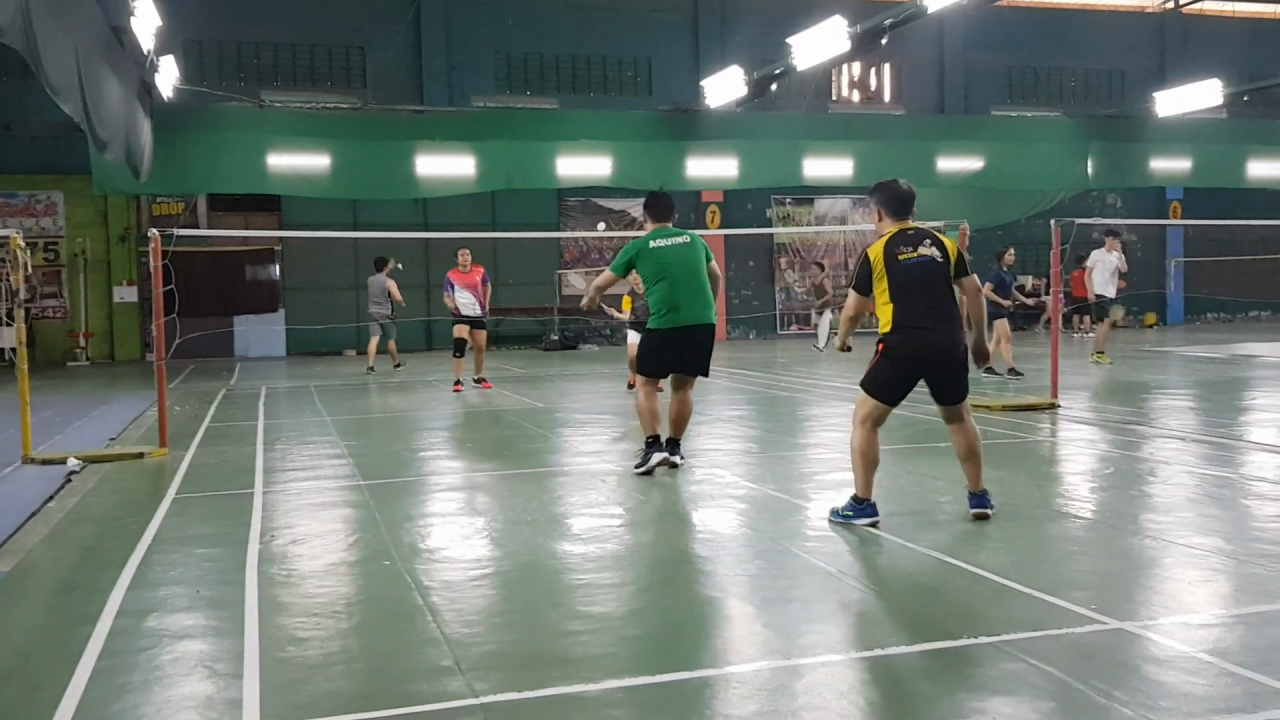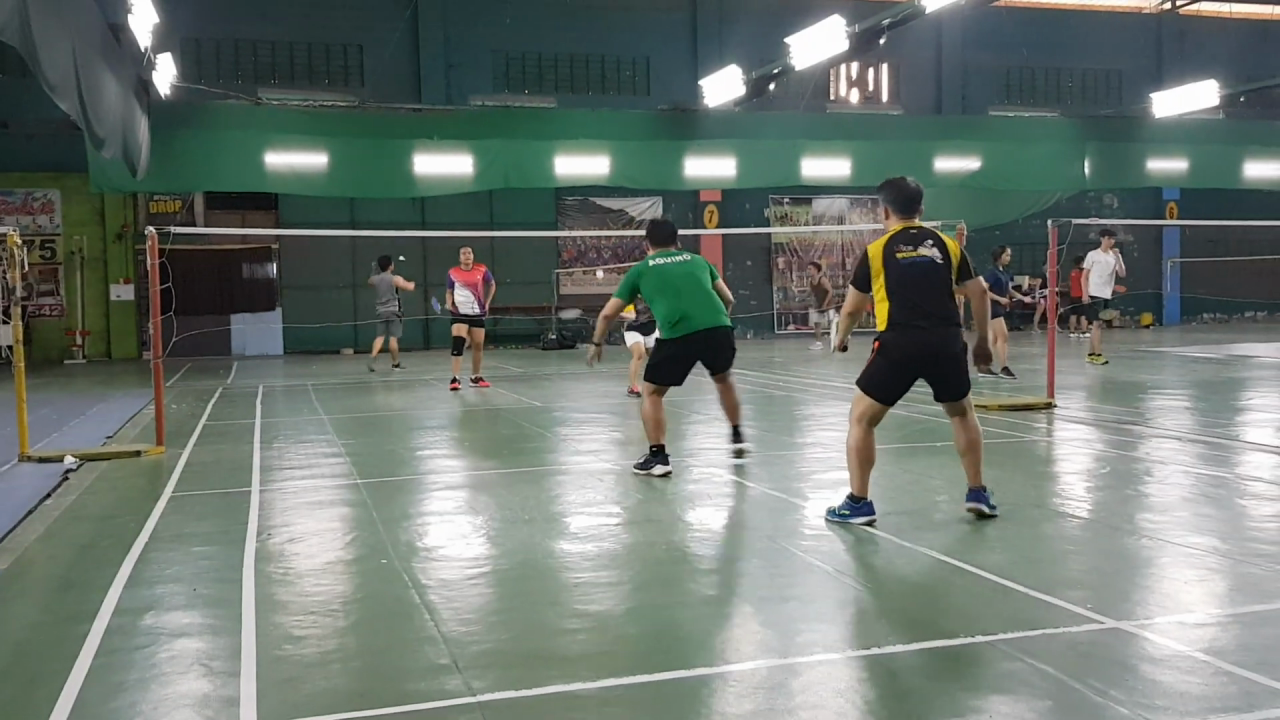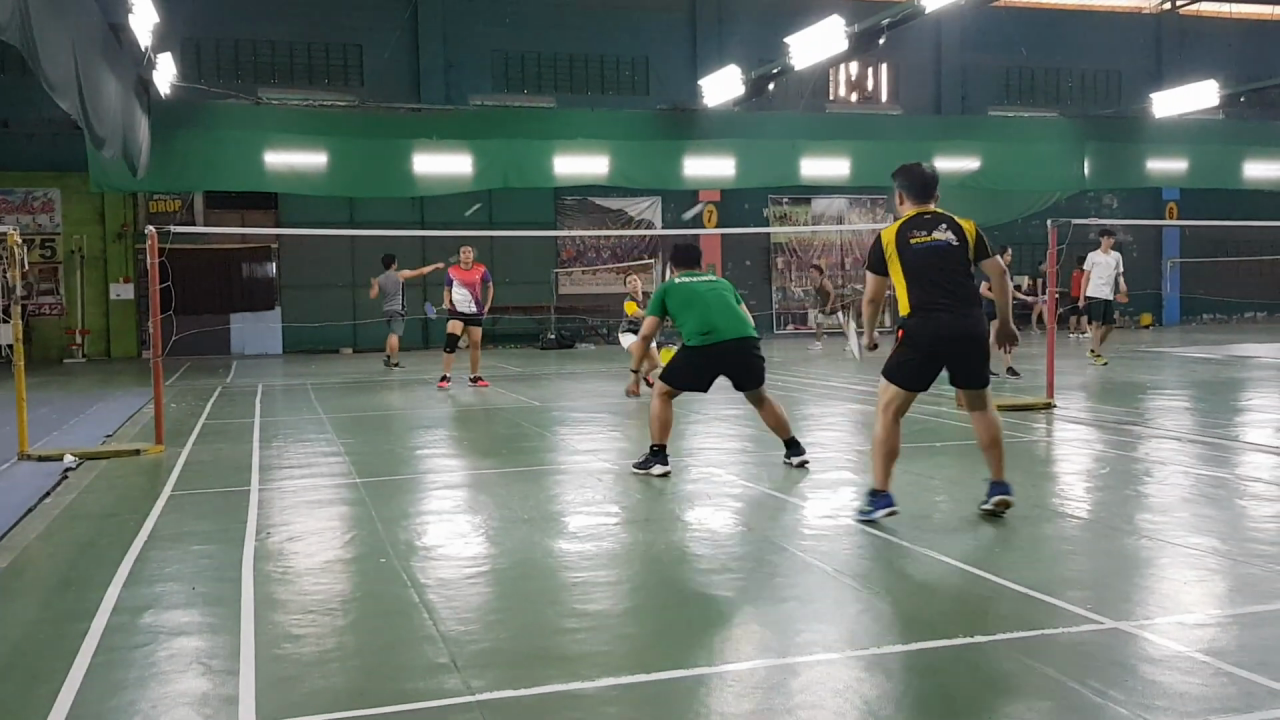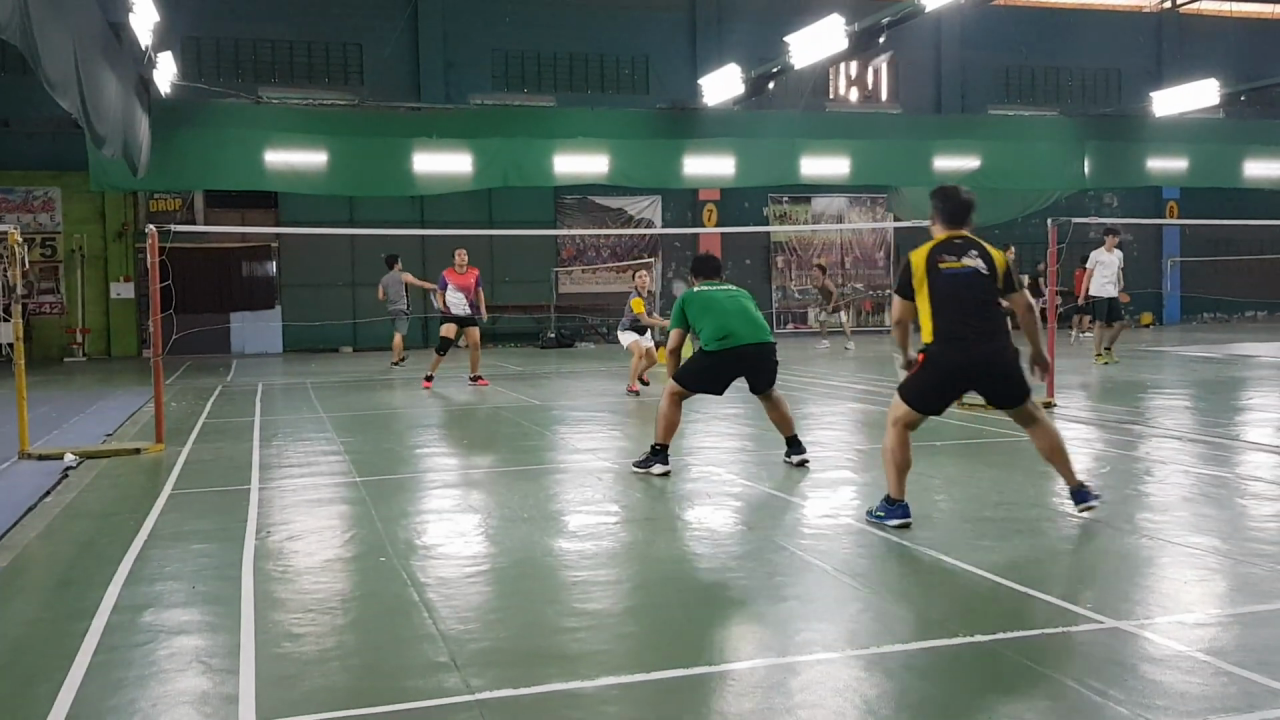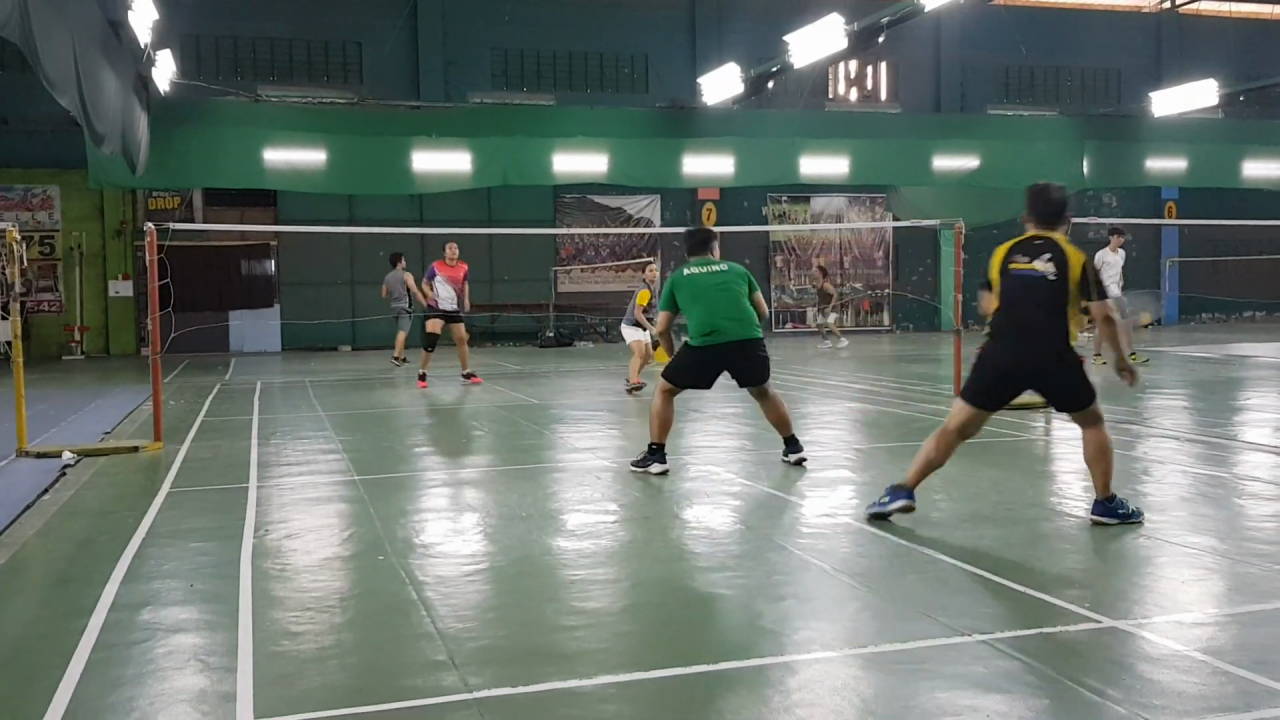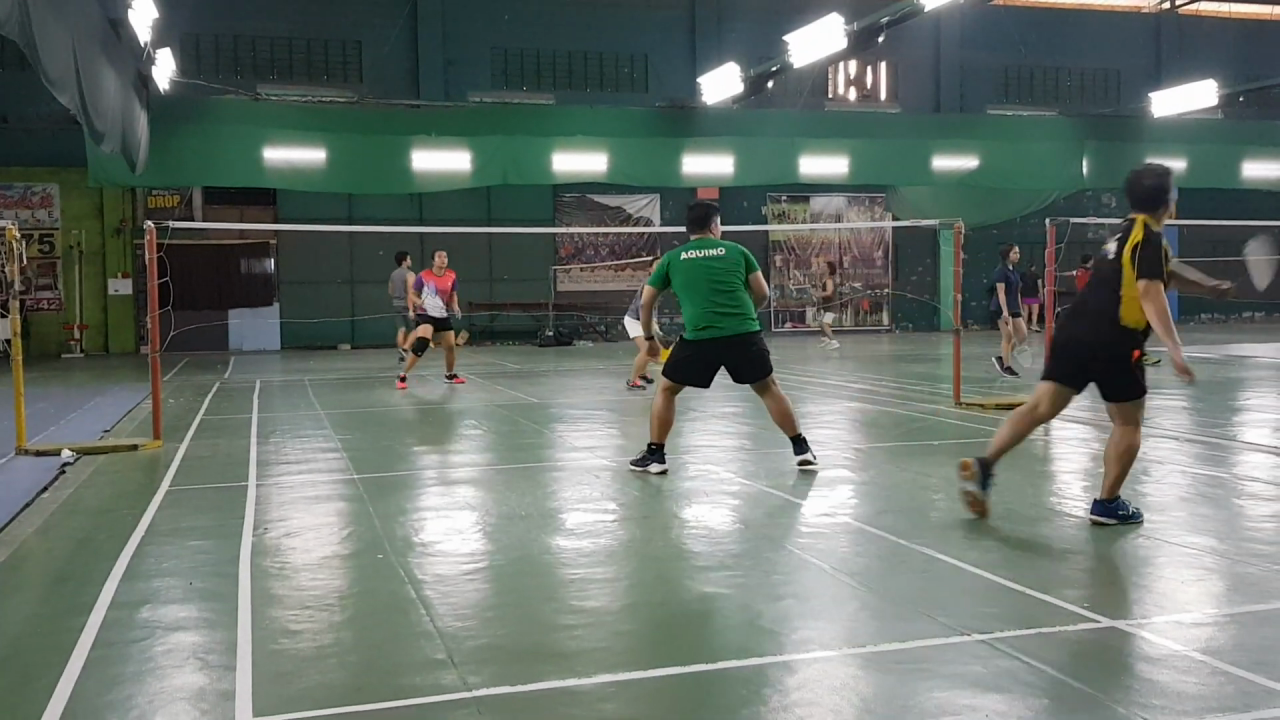
dt=0.2s
person 1, frame 1
left shoulder: (875, 253)
right shoulder: (944, 244)
left elbow: (853, 311)
right elbow: (974, 292)
left wrist: (842, 339)
right wrist: (979, 340)
left hip: (902, 347)
right hip: (948, 345)
left knee: (865, 420)
right knee: (958, 419)
left ankle: (862, 504)
right ankle: (978, 496)
person 1, frame 2
left shoulder: (876, 251)
right shoulder: (948, 245)
left elbow: (852, 307)
right elbow: (979, 293)
left wrist: (841, 337)
right wrist: (982, 341)
left hip: (898, 346)
right hip: (946, 345)
left knee: (861, 419)
right knee: (962, 414)
left ankle: (858, 502)
right ankle: (977, 492)
person 1, frame 3
left shoulder: (889, 236)
right shoulder: (965, 228)
left elbow: (872, 295)
right elbow: (999, 274)
left wrist: (869, 334)
right wrist: (1005, 322)
left hip: (921, 332)
right hip: (969, 330)
left knee: (889, 411)
right knee: (981, 407)
left ankle: (880, 495)
right ankle: (998, 486)
person 1, frame 4
left shoulder: (918, 259)
right shoulder: (993, 256)
left elbow: (899, 318)
right elbow: (1024, 307)
left wrist: (905, 354)
right wrist: (1038, 351)
left hip: (944, 358)
right hip: (996, 356)
left knee: (898, 422)
right knee: (1034, 420)
left ankle: (895, 504)
right ankle: (1078, 491)
person 1, frame 5
left shoulder: (1004, 254)
right shoulder: (1077, 260)
left elbow: (989, 306)
right elbow: (1104, 316)
right wrist: (1120, 358)
left hip: (1001, 354)
right hip: (1049, 359)
left knee: (955, 428)
right knee: (1093, 424)
left ankle: (902, 492)
right ankle: (1105, 503)
person 1, frame 6
left shoulder: (1128, 234)
right shoulder: (1150, 240)
left elbow: (1169, 269)
right elbow: (1150, 293)
left wrist: (1209, 285)
right wrist: (1173, 348)
left hip: (1073, 332)
right hip: (1115, 341)
left knee: (1039, 408)
right knee: (1127, 423)
left ankle: (983, 465)
right ankle: (1106, 502)
person 2, frame 1
left shoulder: (638, 246)
right shoulder: (694, 240)
left elbow: (601, 284)
right elbow: (716, 277)
left wrist: (590, 296)
right wrist: (711, 302)
left hip: (664, 325)
right hip: (703, 323)
left knee: (646, 386)
right knee: (683, 387)
left ankle: (654, 447)
right ankle: (674, 447)
person 2, frame 2
left shoulder: (641, 269)
right shoulder: (698, 260)
left elbow: (608, 314)
right elbow: (728, 299)
left wrist: (596, 344)
left hip: (677, 336)
right hip: (718, 328)
left knee: (651, 393)
right knee: (723, 378)
left ankle: (658, 456)
right ankle: (737, 436)
person 2, frame 3
left shoulder: (666, 288)
right shoulder: (722, 283)
left elbow: (645, 335)
right elbow: (750, 322)
left wrist: (635, 373)
left hip: (703, 345)
right hip: (745, 340)
left knee: (661, 393)
right knee: (759, 397)
left ankle: (657, 457)
right ankle: (794, 449)
person 2, frame 4
left shoulder: (686, 298)
right shoulder: (741, 292)
left elbow: (673, 347)
right elbow: (761, 327)
left wrist: (674, 375)
left hip: (720, 350)
right hip: (763, 345)
left knee: (672, 394)
right knee: (769, 395)
left ankle: (658, 456)
right ankle: (795, 448)
person 2, frame 5
left shoulder: (676, 278)
right shoulder: (737, 270)
left elbow: (662, 329)
right elbow: (763, 312)
left wrist: (675, 359)
left hip: (705, 343)
right hip: (749, 338)
left knee: (664, 390)
right knee: (763, 391)
left ankle: (656, 455)
right ankle: (793, 447)
person 2, frame 6
left shoulder: (672, 258)
right shoulder: (737, 251)
left elbow: (646, 302)
right elbow: (763, 294)
left wrist: (649, 337)
left hip: (700, 338)
right hip: (745, 334)
left knee: (666, 390)
right knee: (768, 388)
left ankle: (655, 454)
right ankle: (801, 447)
